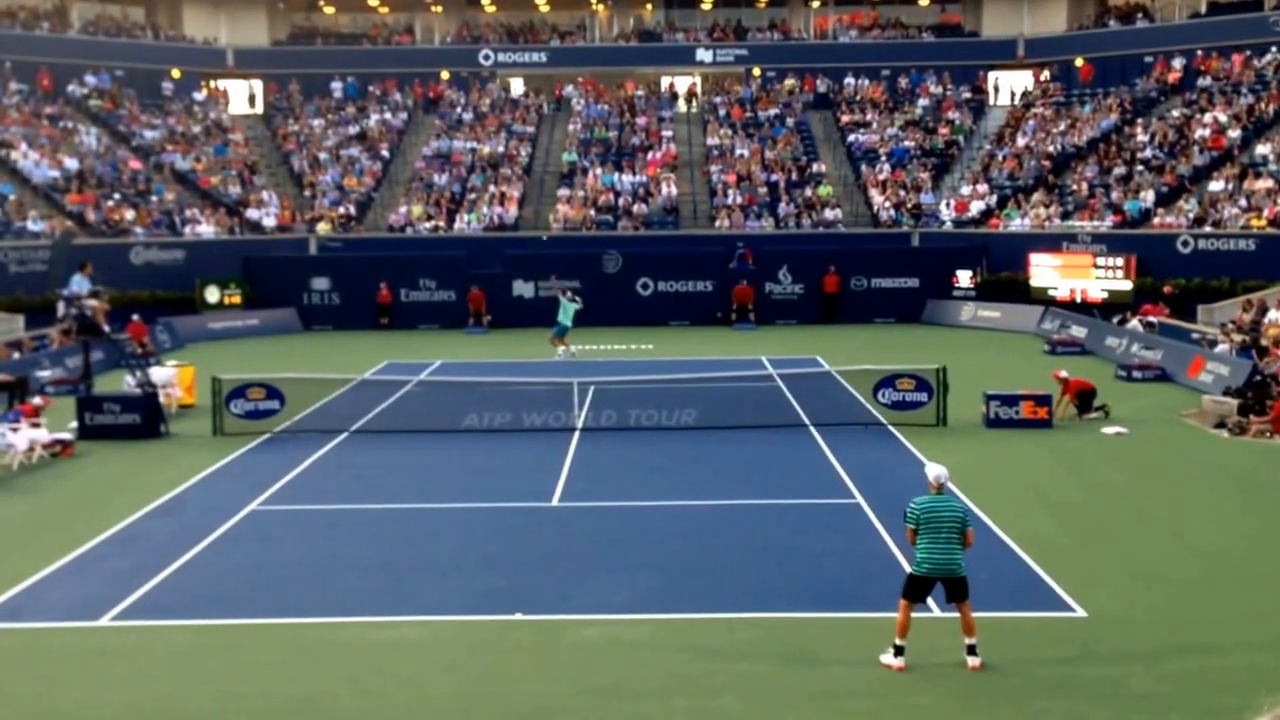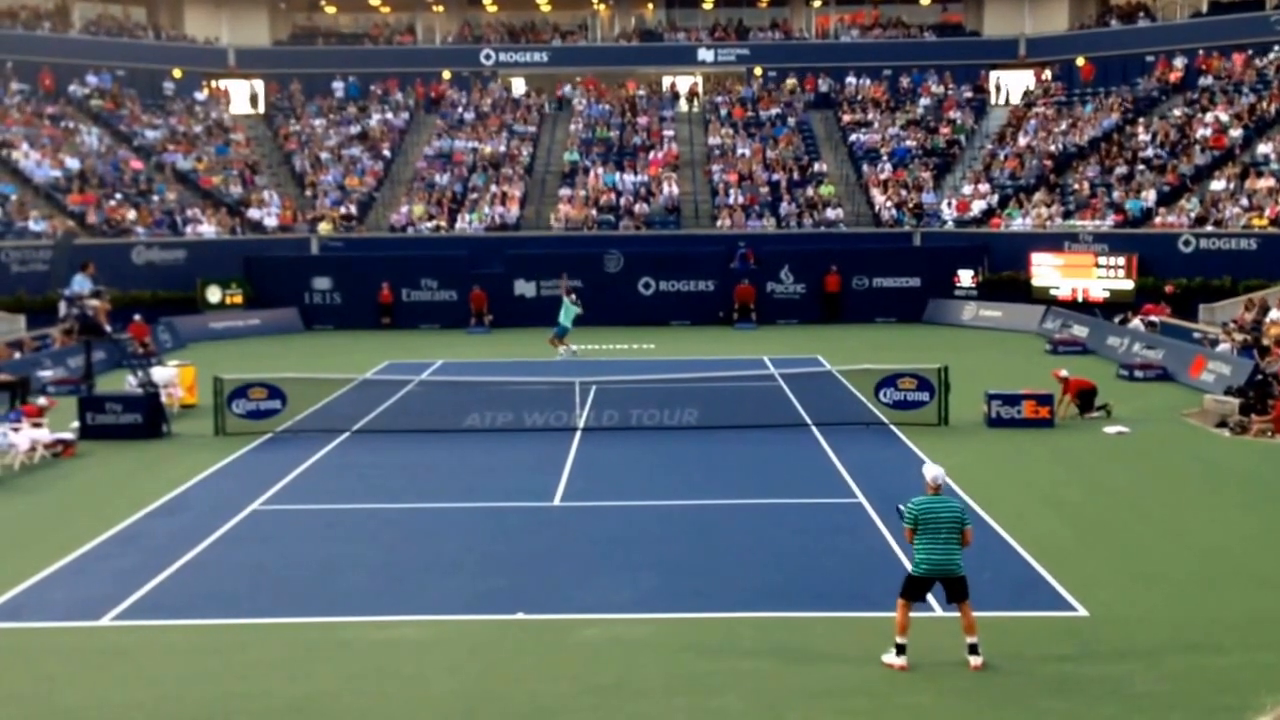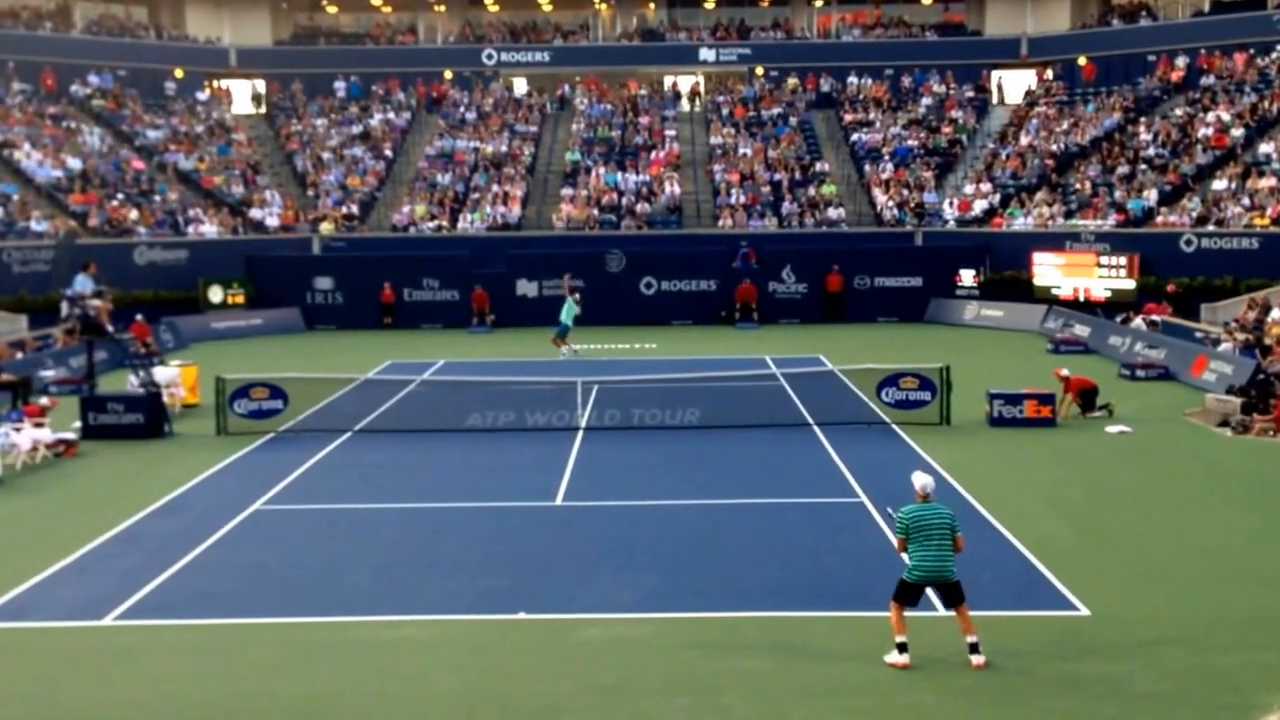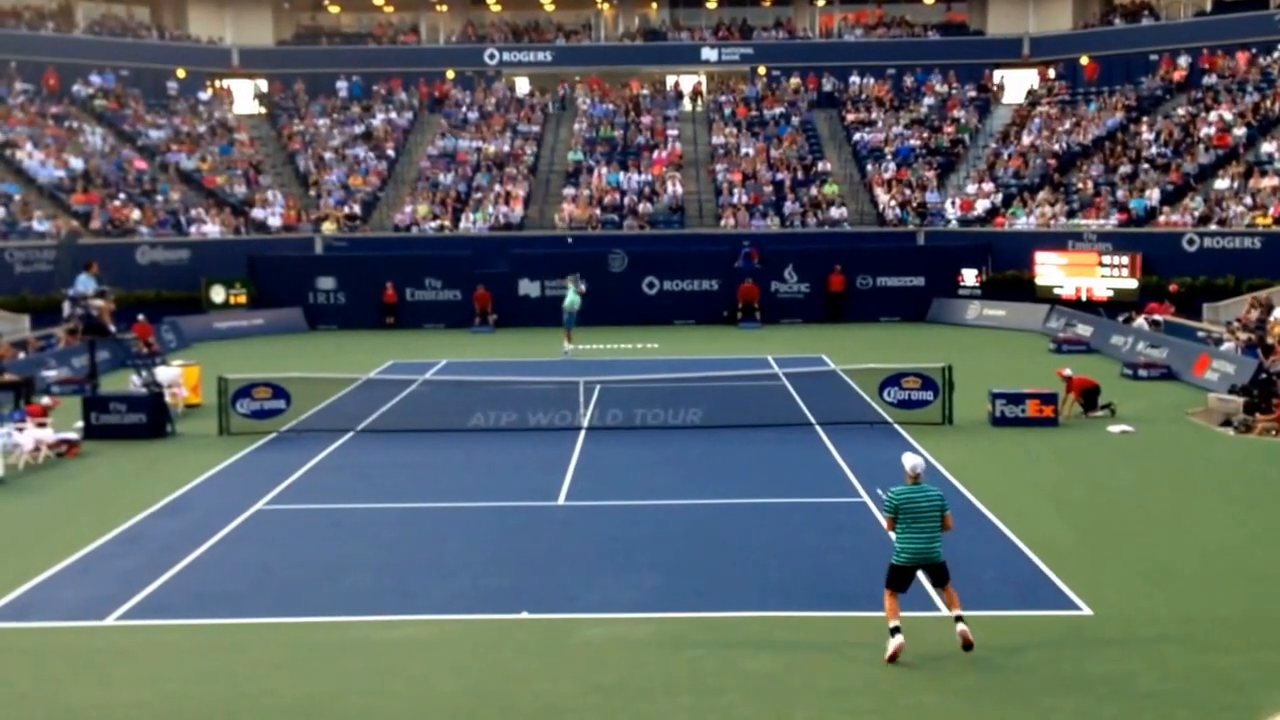
dt=0.2s
person 1, frame 1
left shoulder: (917, 505)
right shoulder: (960, 507)
left elbow: (911, 539)
right elbow: (969, 541)
left hip: (924, 567)
right hip: (954, 567)
left knee: (905, 606)
right knee: (964, 607)
left ankle: (898, 656)
right ankle: (972, 655)
person 1, frame 2
left shoulder: (914, 505)
right shoulder: (958, 506)
left elbow: (910, 538)
right elbow: (968, 540)
left hip: (923, 567)
right hip: (953, 567)
left knee: (903, 605)
right knee: (964, 607)
left ankle: (900, 655)
right ankle: (974, 654)
person 1, frame 3
left shoulder: (905, 514)
right shoulder: (947, 513)
left elbow: (901, 548)
right elbow: (959, 546)
left hip: (917, 573)
right hip: (946, 573)
left knee: (896, 607)
right knee: (961, 609)
left ankle: (901, 654)
right ankle: (976, 654)
person 1, frame 4
left shoulder: (894, 494)
right shoulder: (937, 494)
left elbow: (890, 526)
right elbow: (948, 525)
left hip: (904, 556)
right hip: (933, 555)
left knee: (890, 594)
right knee: (947, 589)
left ankle: (896, 636)
right ankle: (960, 625)
